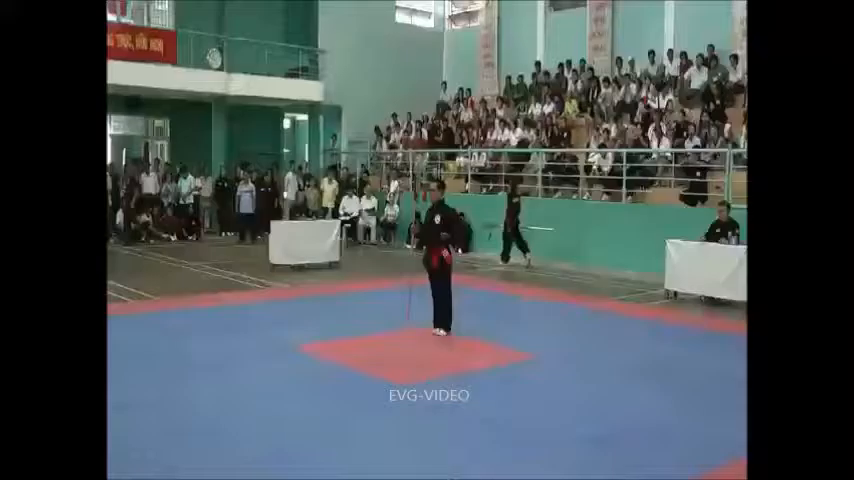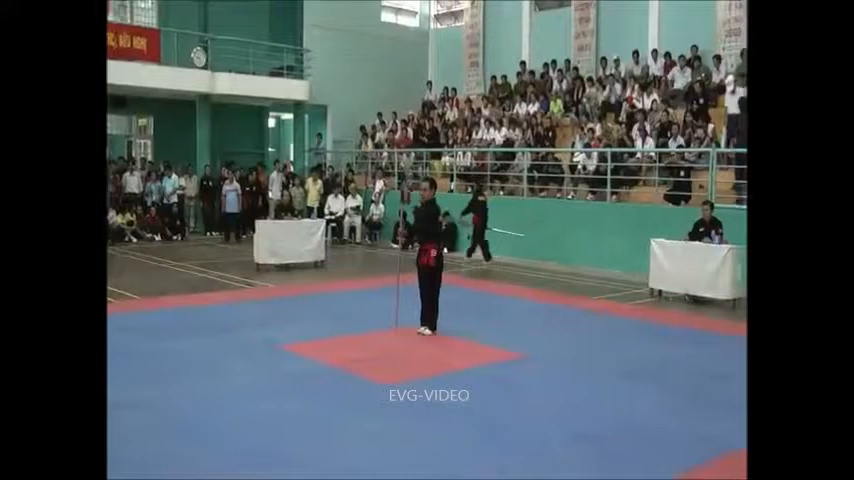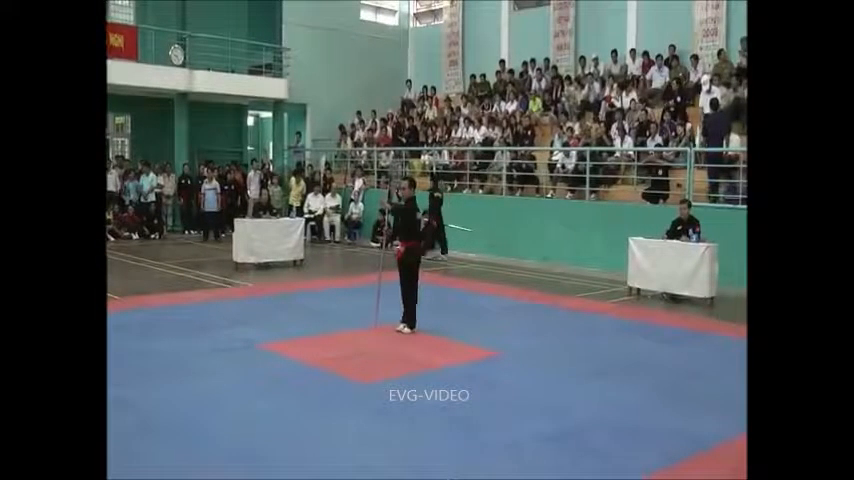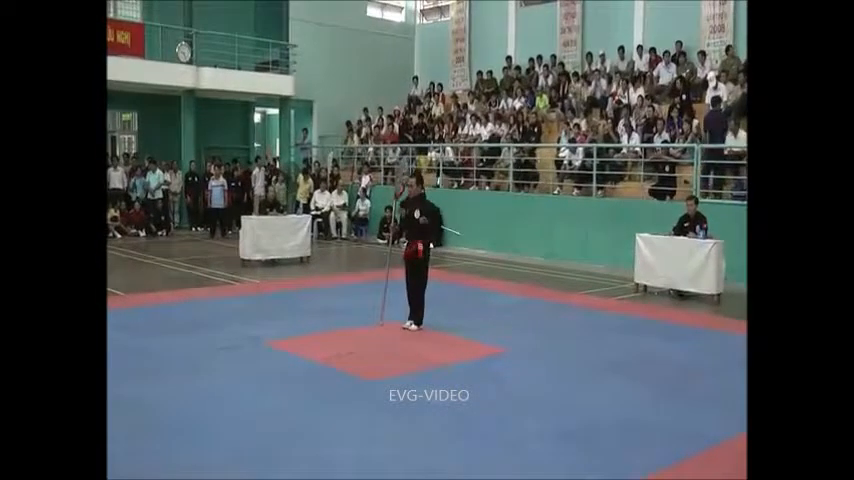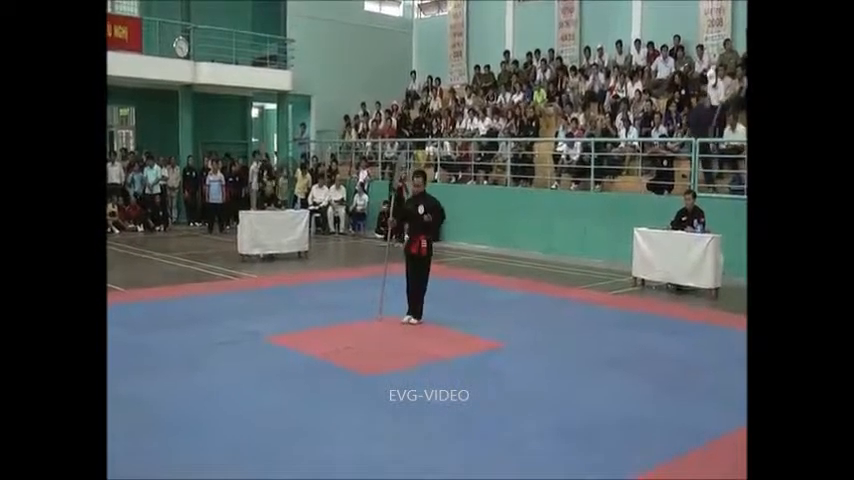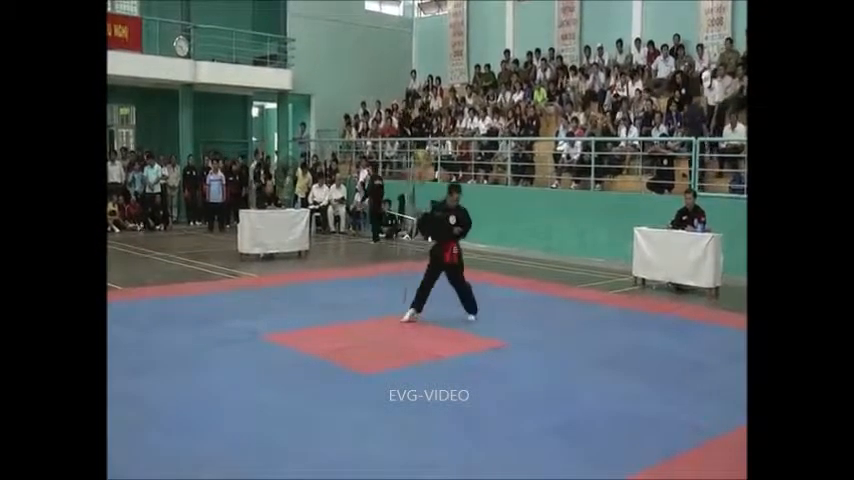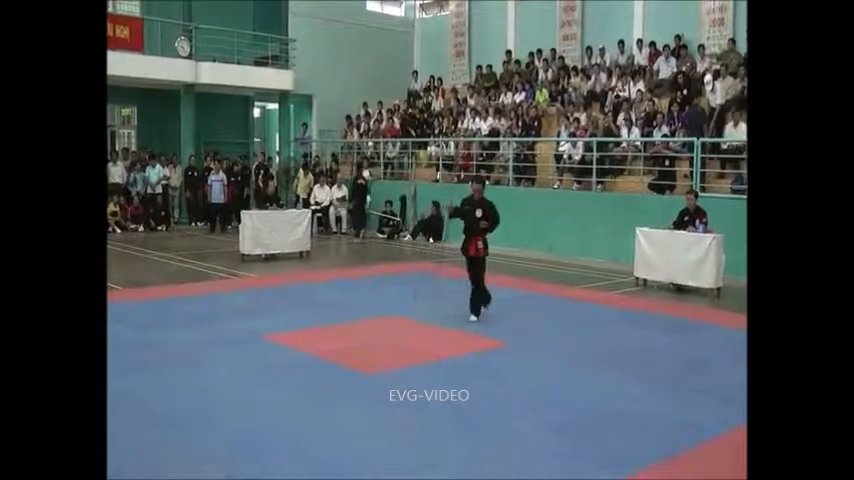
dt=0.5s
person 1, frame 1
left shoulder: (449, 212)
right shoulder: (430, 211)
left elbow: (457, 234)
left wrist: (448, 237)
right wrist: (418, 234)
left hip: (442, 254)
right hip: (431, 253)
left knee: (444, 290)
right knee: (435, 290)
left ankle: (445, 326)
right ankle: (438, 324)
person 1, frame 2
left shoulder: (433, 209)
right shoulder: (423, 209)
left elbow: (420, 224)
right wrist: (406, 235)
left hip: (433, 253)
right hip: (424, 251)
left knee: (431, 289)
right knee: (425, 289)
left ankle: (431, 325)
right ankle: (425, 323)
person 1, frame 3
left shoulder: (411, 208)
right shoulder: (406, 207)
left wrist: (391, 208)
right wrist: (391, 233)
left hip: (411, 250)
right hip: (407, 249)
left knee: (410, 286)
right knee: (406, 286)
left ankle: (410, 323)
right ankle: (406, 320)
person 1, frame 4
left shoulder: (427, 206)
right shoulder: (408, 205)
left elbow: (437, 222)
left wrist: (426, 222)
left hip: (421, 248)
right hip: (410, 247)
left knee: (418, 285)
right knee: (410, 284)
left ankle: (417, 321)
right ankle: (412, 317)
person 1, frame 5
left shoulder: (431, 201)
right shoulder: (409, 202)
left elbow: (441, 217)
right elbow: (404, 218)
left wrist: (431, 220)
right wrist: (395, 221)
left hip: (423, 243)
right hip: (411, 242)
left knee: (420, 280)
right knee: (411, 279)
left ankle: (417, 315)
right ankle: (411, 312)
person 1, frame 6
left shoulder: (461, 212)
right shoulder: (437, 208)
left elbow: (468, 226)
right elbow: (429, 221)
left wrist: (461, 231)
right wrist: (421, 218)
left hip: (453, 250)
right hip: (438, 248)
left knee: (459, 282)
right knee: (427, 281)
left ankle: (472, 310)
right ankle: (414, 311)
person 1, frame 7
left shoulder: (488, 205)
right shoulder: (466, 202)
left elbow: (495, 220)
left wrist: (488, 226)
right wrist: (452, 211)
left hip: (479, 244)
right hip: (468, 242)
left knee: (478, 278)
right knee: (474, 277)
left ankle: (475, 312)
right ankle: (485, 299)
